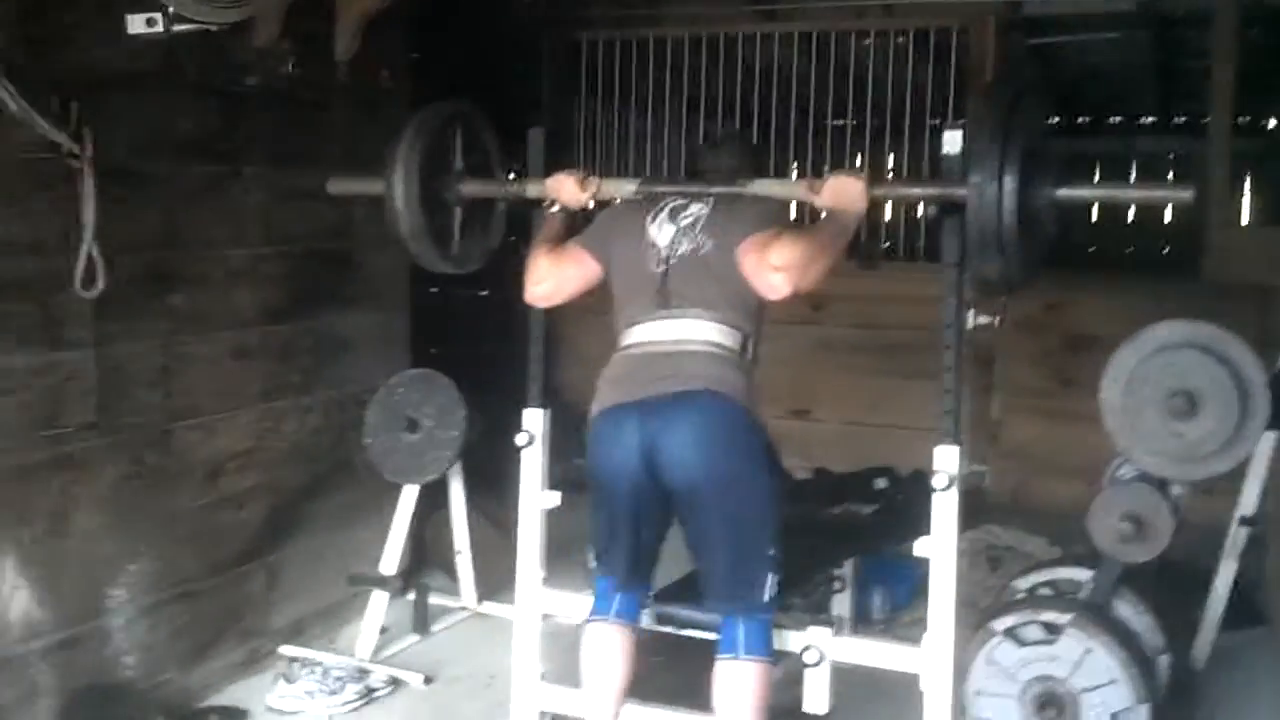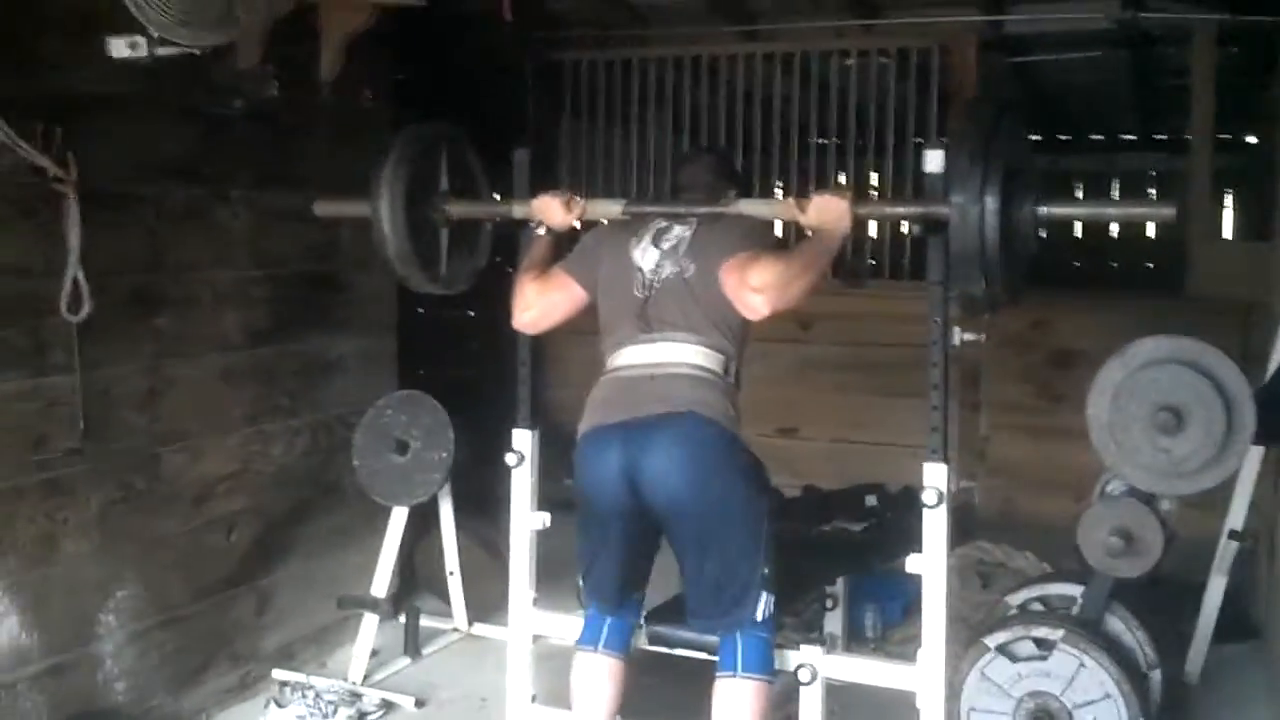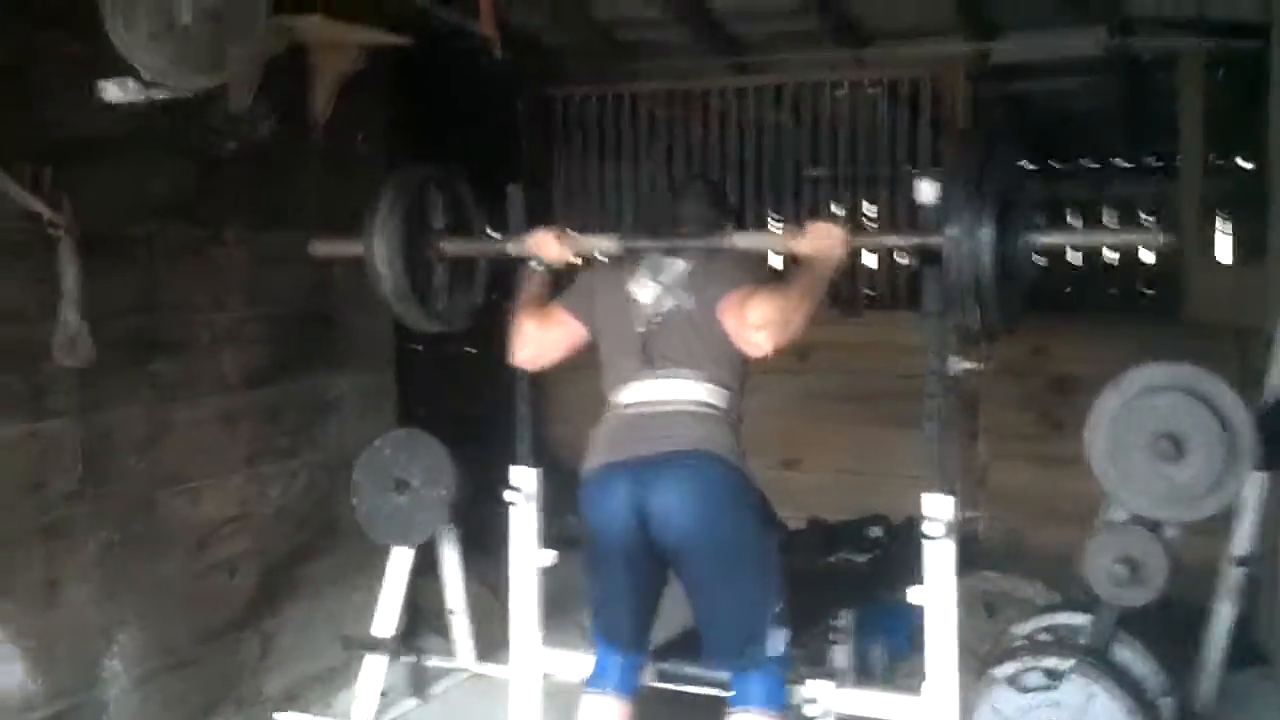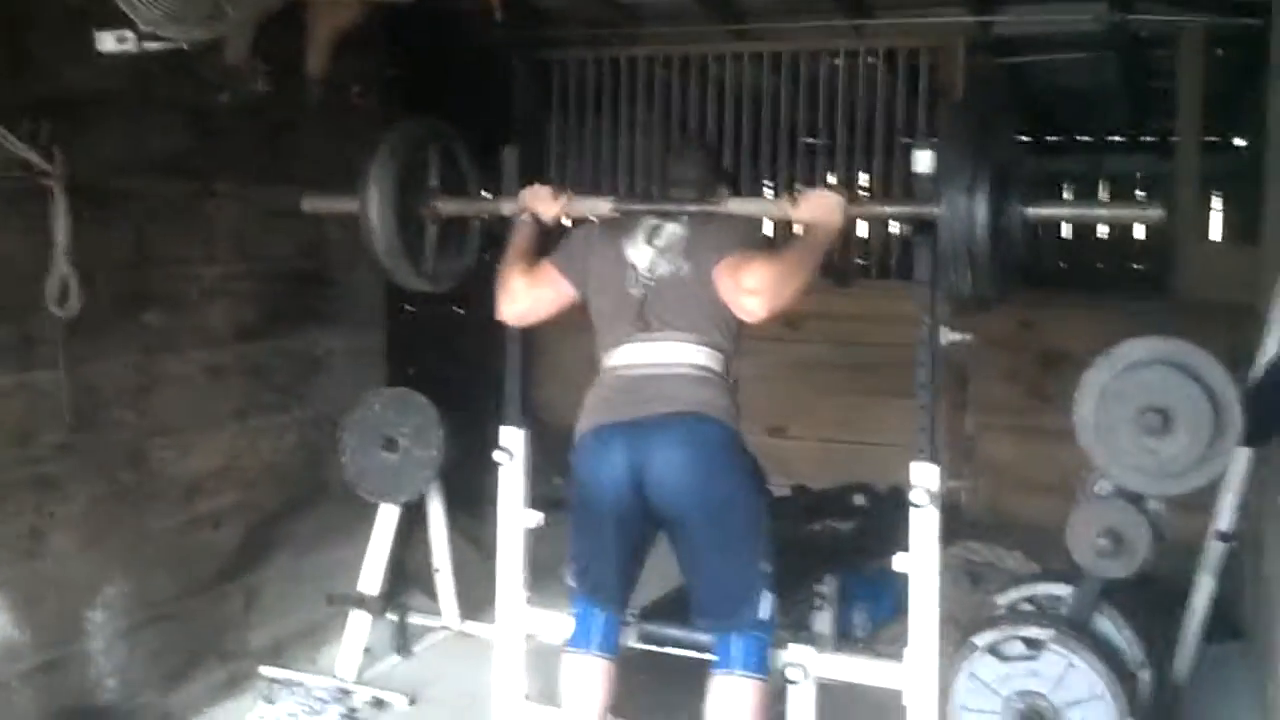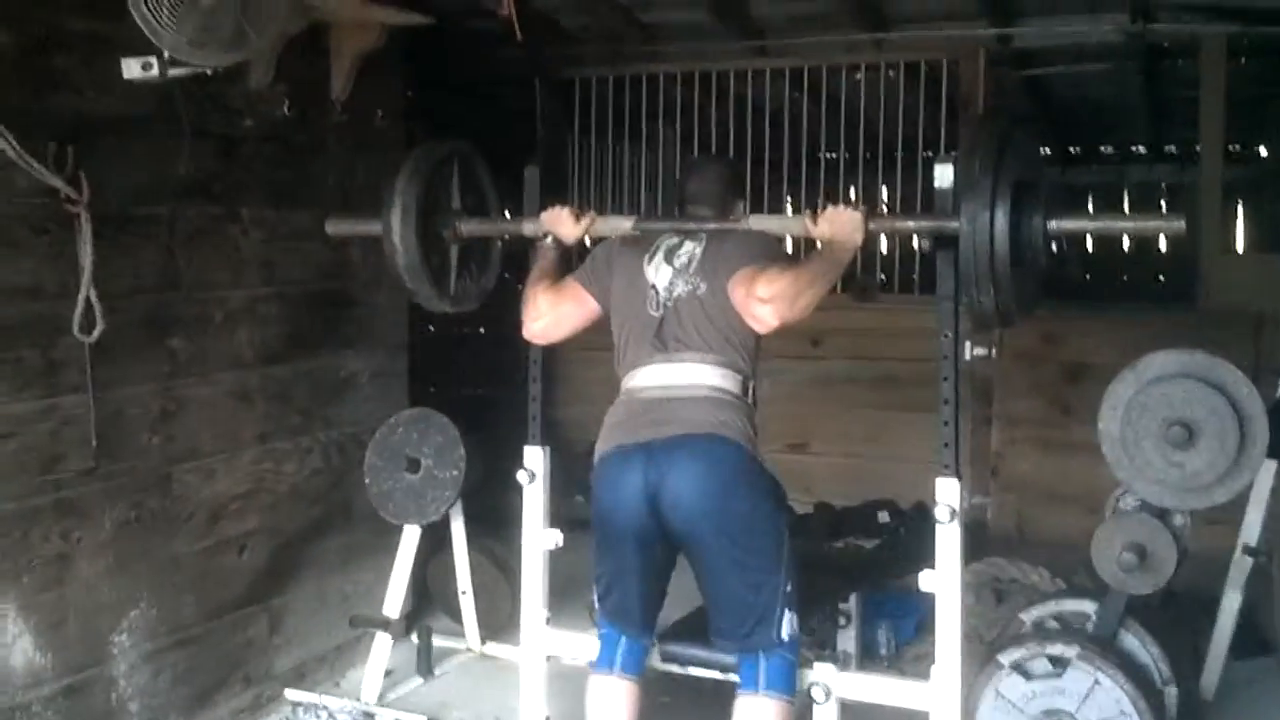
dt=0.4s
person 1, frame 1
left shoulder: (624, 216)
right shoulder: (755, 211)
left elbow: (541, 285)
right elbow: (779, 275)
left wrist: (560, 209)
right wrist: (843, 214)
left hip: (616, 419)
right hip: (708, 419)
left knee: (616, 585)
right knee: (743, 606)
person 1, frame 2
left shoulder: (610, 238)
right shoulder: (737, 230)
left elbow: (528, 312)
right elbow: (758, 293)
left wrist: (546, 229)
right wrist: (827, 232)
left hip: (601, 440)
right hip: (692, 438)
left knee: (607, 611)
right knee: (744, 624)
person 1, frame 3
left shoulder: (607, 275)
right shoulder: (733, 266)
left elbow: (527, 349)
right elbow: (761, 332)
left wrist: (540, 265)
right wrist: (821, 262)
left hip: (608, 478)
right hip: (700, 476)
left knee: (614, 649)
right knee: (757, 661)
person 1, frame 4
left shoulder: (600, 235)
right shoulder: (729, 229)
left elbow: (514, 304)
right elbow: (756, 295)
left wrist: (529, 222)
right wrist: (820, 229)
left hip: (602, 439)
right hip: (695, 438)
left knee: (595, 608)
right knee: (742, 625)
person 1, frame 5
left shoulder: (621, 253)
right shoulder: (746, 244)
left elbow: (539, 322)
right elbow: (768, 305)
left wrist: (552, 244)
right wrist: (838, 246)
left hip: (619, 460)
right hip: (711, 457)
left knee: (621, 631)
right knee: (767, 645)
